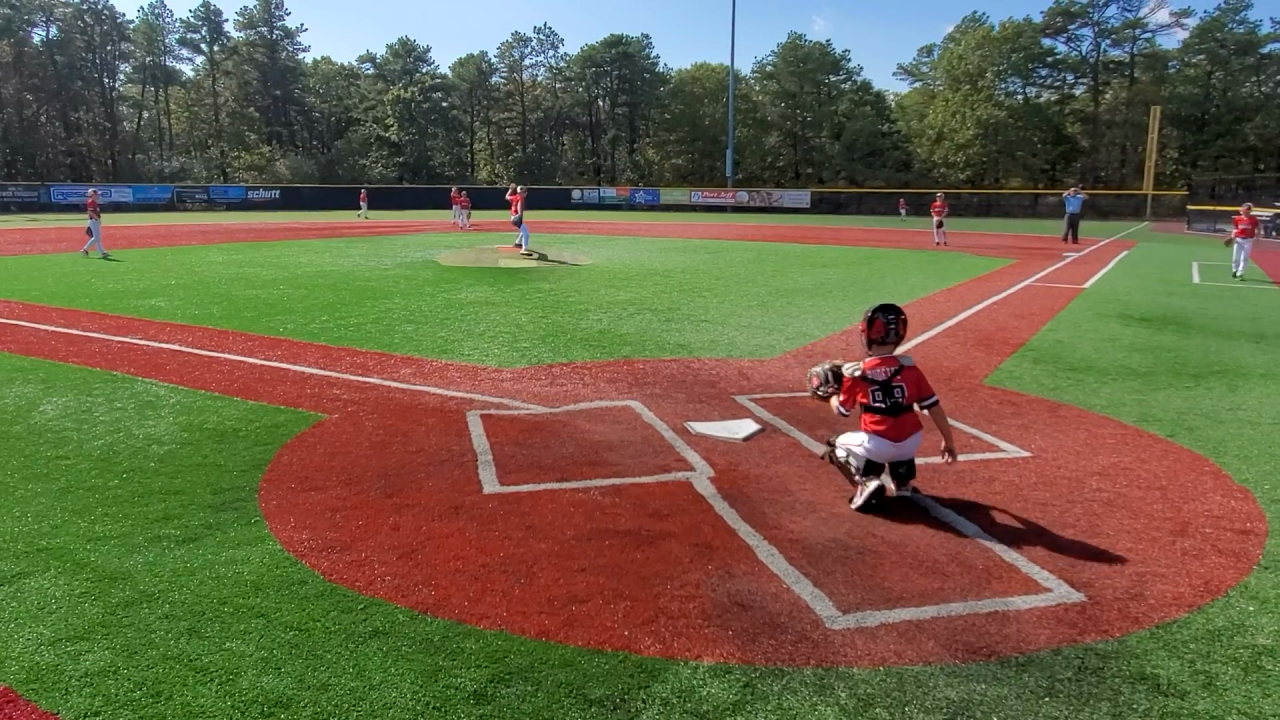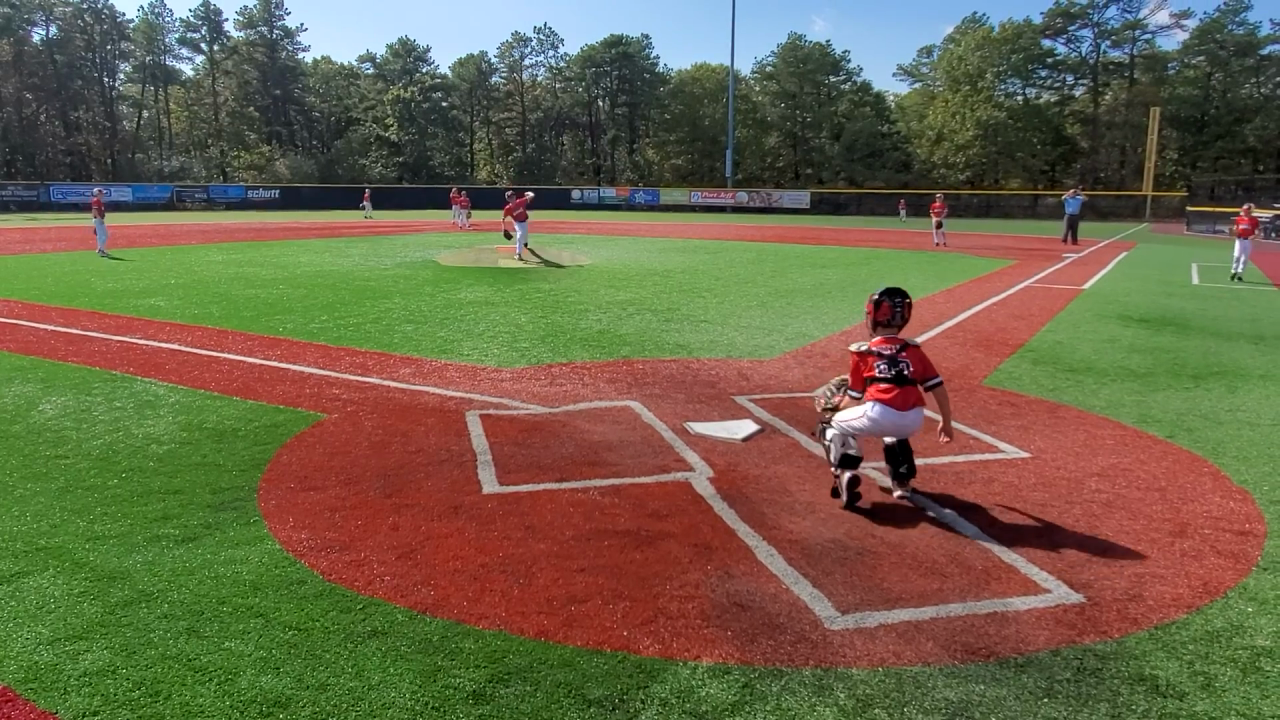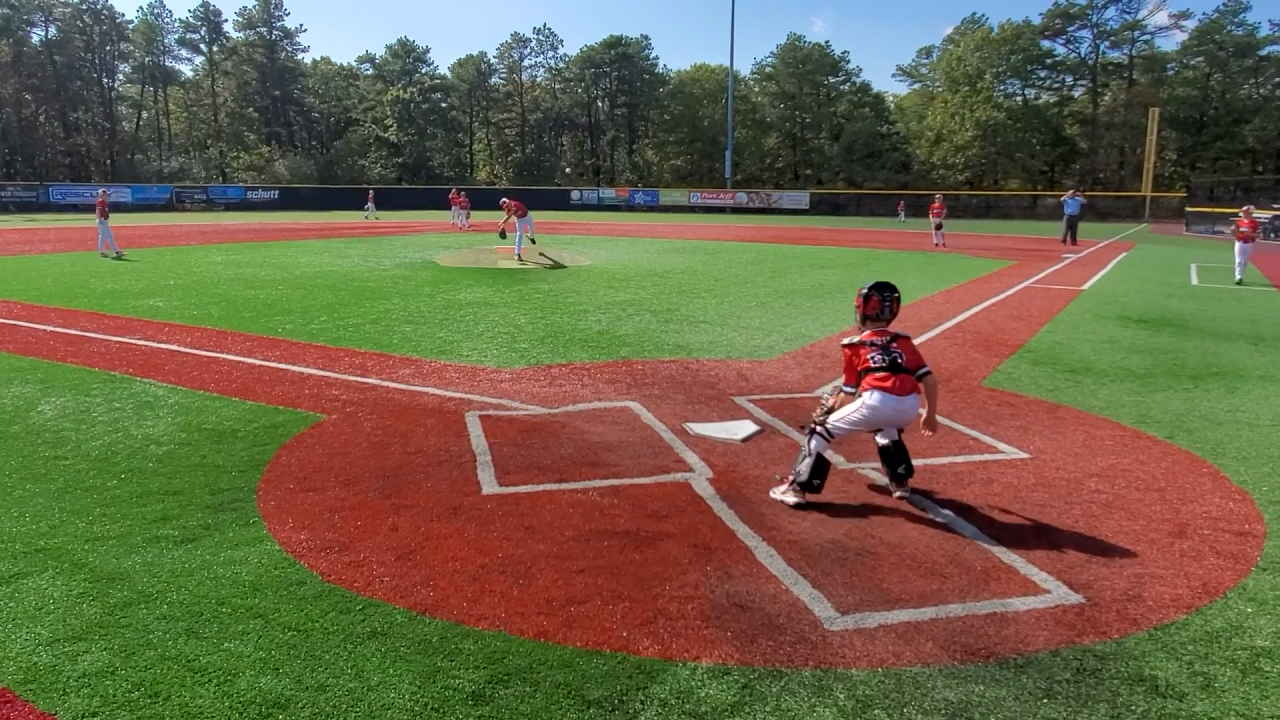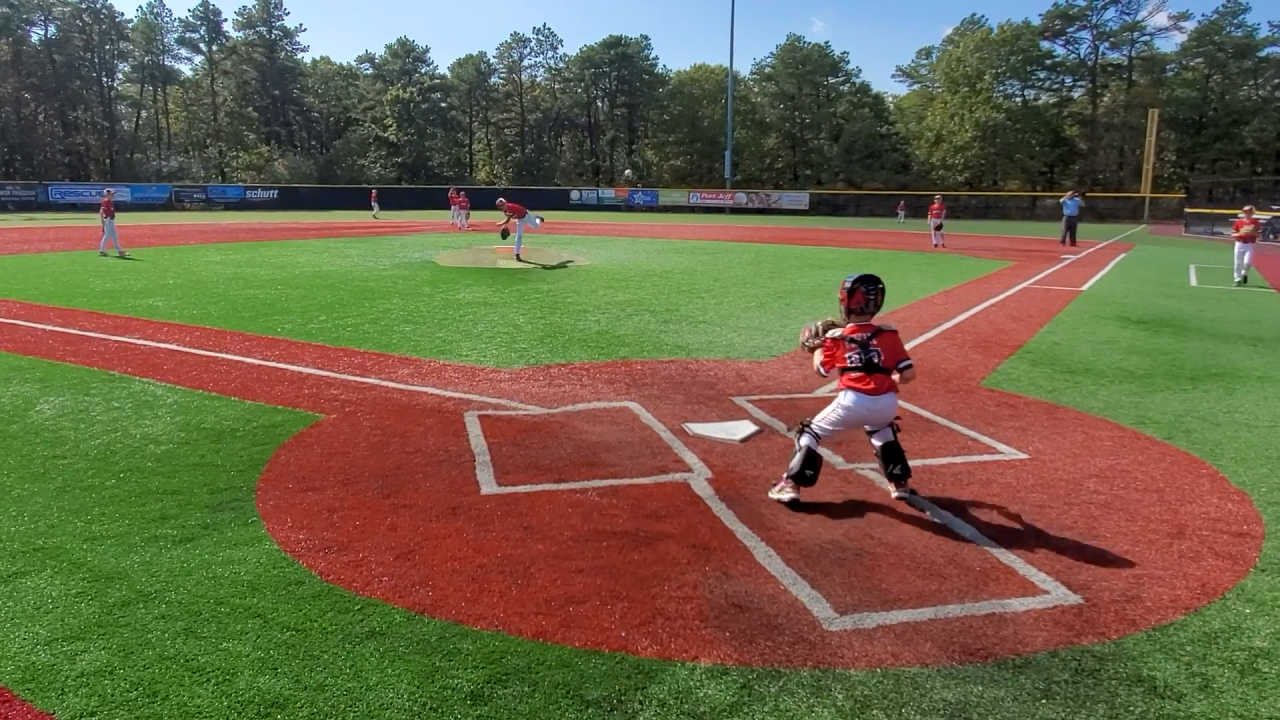
dt=0.2s
person 1, frame 1
left shoulder: (856, 373)
right shoulder: (909, 368)
left elbow: (841, 410)
right elbow: (934, 408)
left wrist: (830, 394)
right wrist: (948, 442)
left hip: (877, 447)
right hip: (911, 445)
left knee: (836, 447)
left ankle: (866, 481)
right ankle: (902, 481)
person 1, frame 2
left shoulder: (862, 352)
right shoulder: (914, 350)
left elbow: (853, 399)
right elbow: (938, 388)
left wrist: (835, 405)
right wrist: (946, 423)
left hip: (879, 414)
right hip: (913, 420)
left knee: (831, 427)
left ankle: (845, 474)
right ankle: (901, 482)
person 1, frame 3
left shoulder: (854, 345)
right shoulder: (904, 342)
left elbow: (849, 392)
right elbow: (929, 380)
left wrist: (832, 406)
right wrist: (930, 413)
left hip: (877, 402)
right hip: (909, 405)
left knee: (820, 431)
right knee: (887, 427)
left ankle: (798, 488)
right ankle: (900, 482)
person 1, frame 4
left shoulder: (836, 338)
right shoulder: (889, 335)
left elbow: (821, 369)
right elbow: (909, 375)
left wrist: (817, 348)
right wrist: (893, 378)
left hip: (853, 402)
right hip: (886, 405)
left knee: (811, 432)
right knee: (880, 427)
left ankle: (791, 484)
right ankle: (899, 482)
